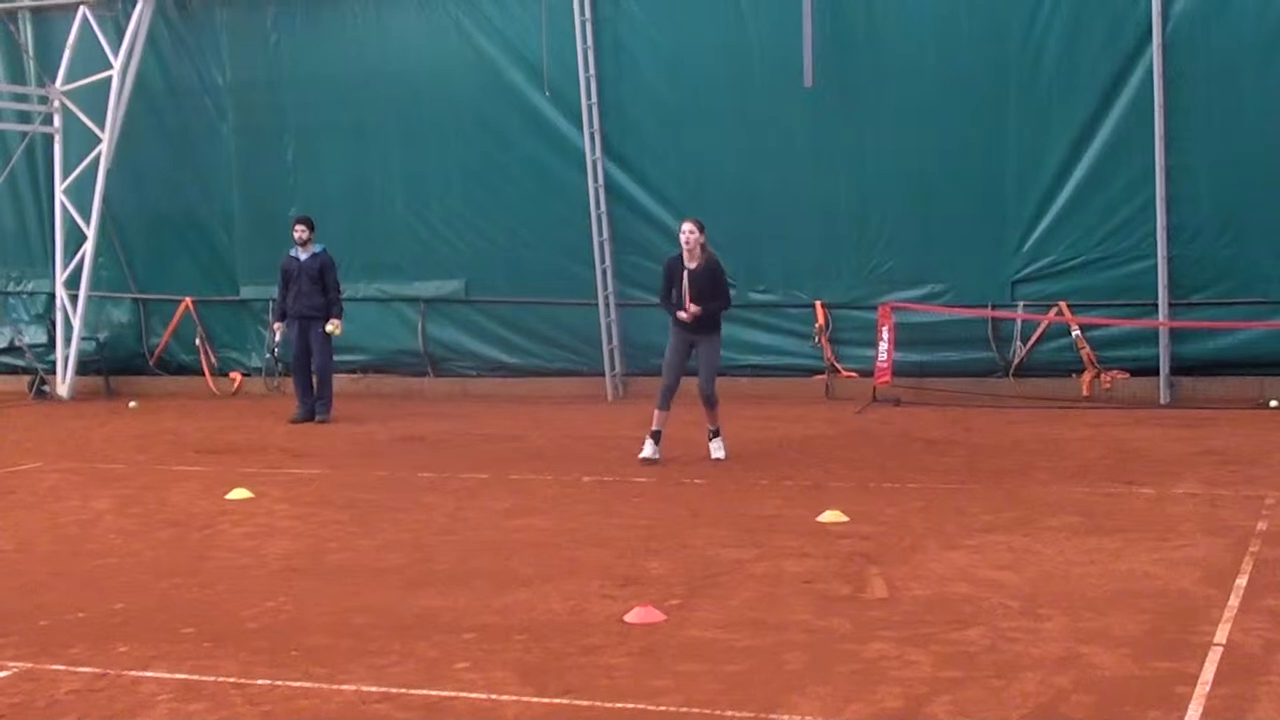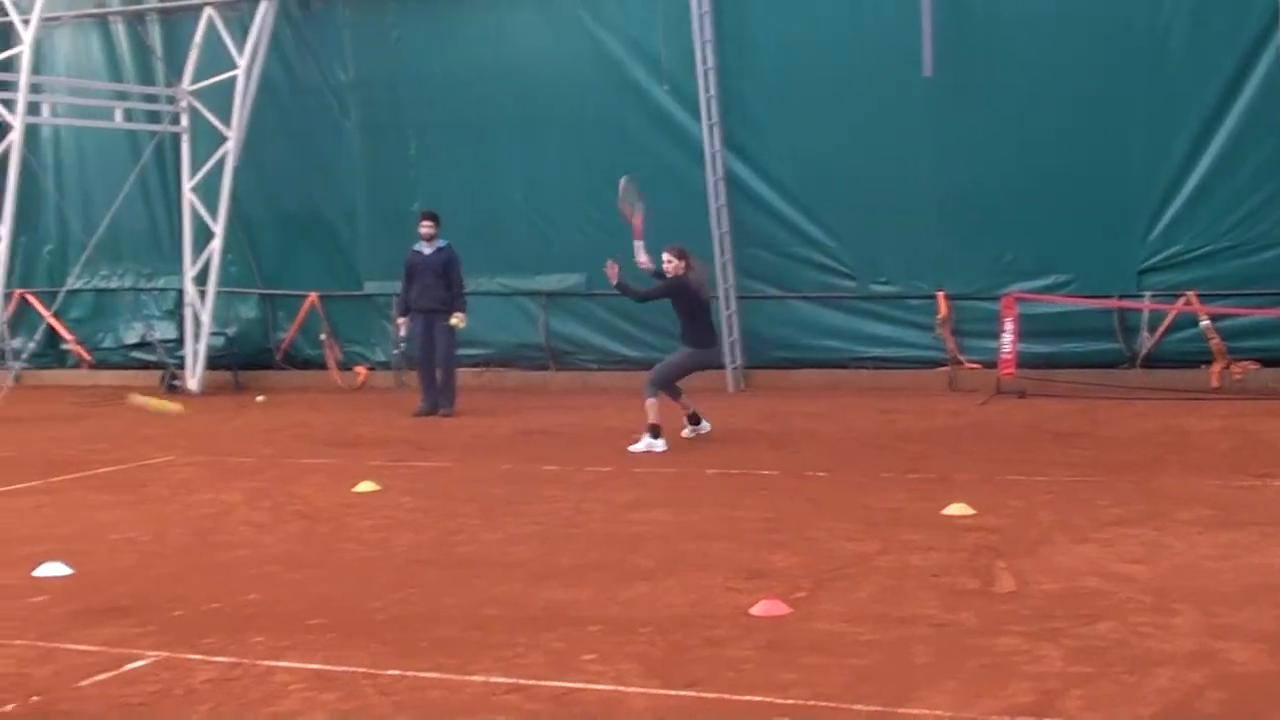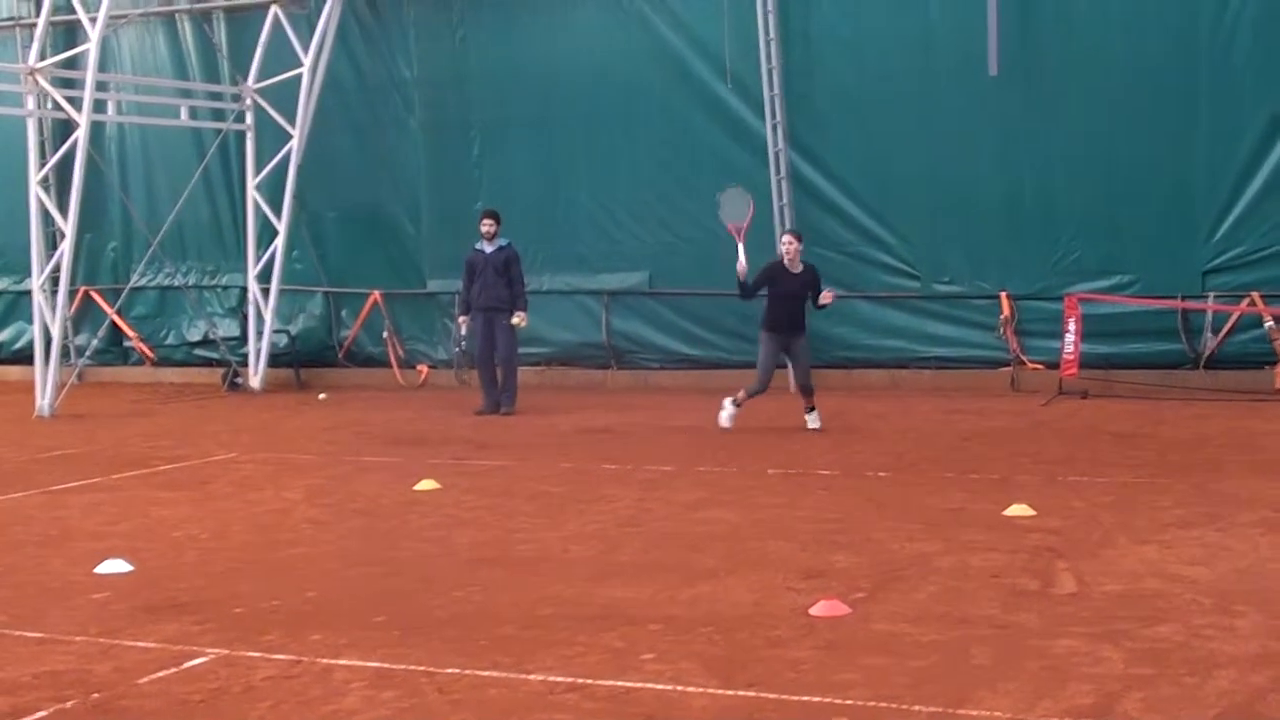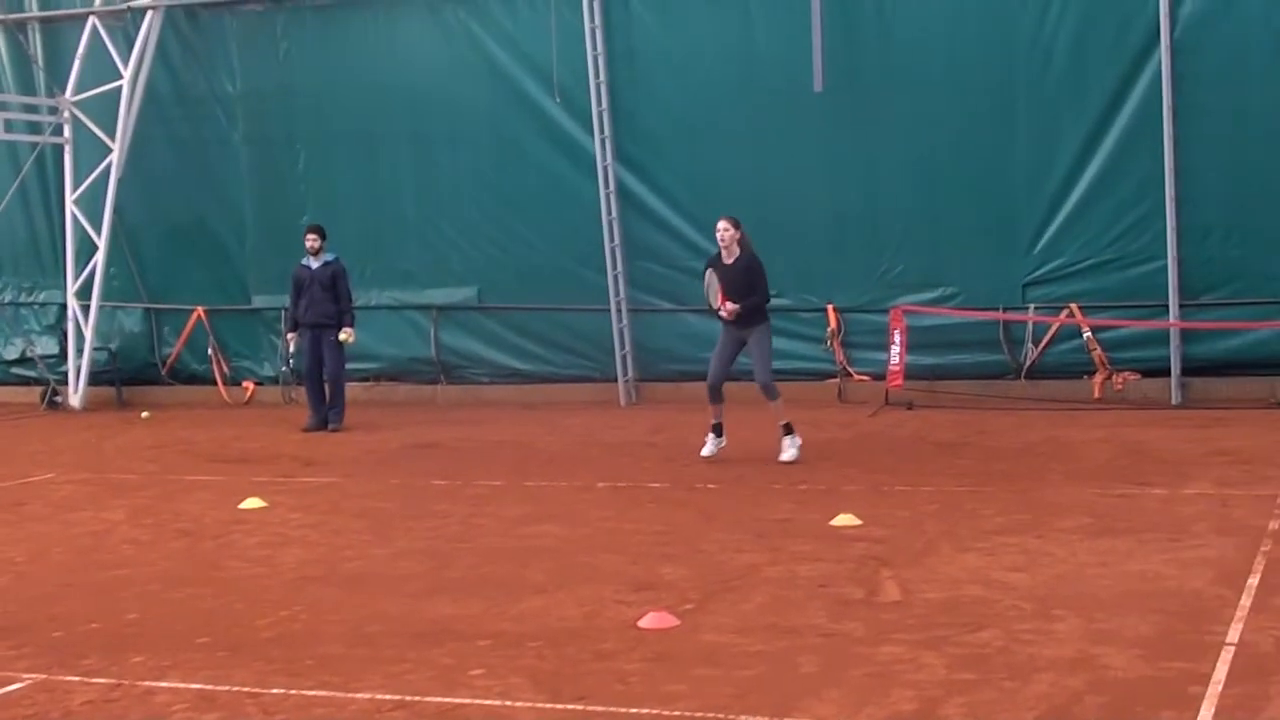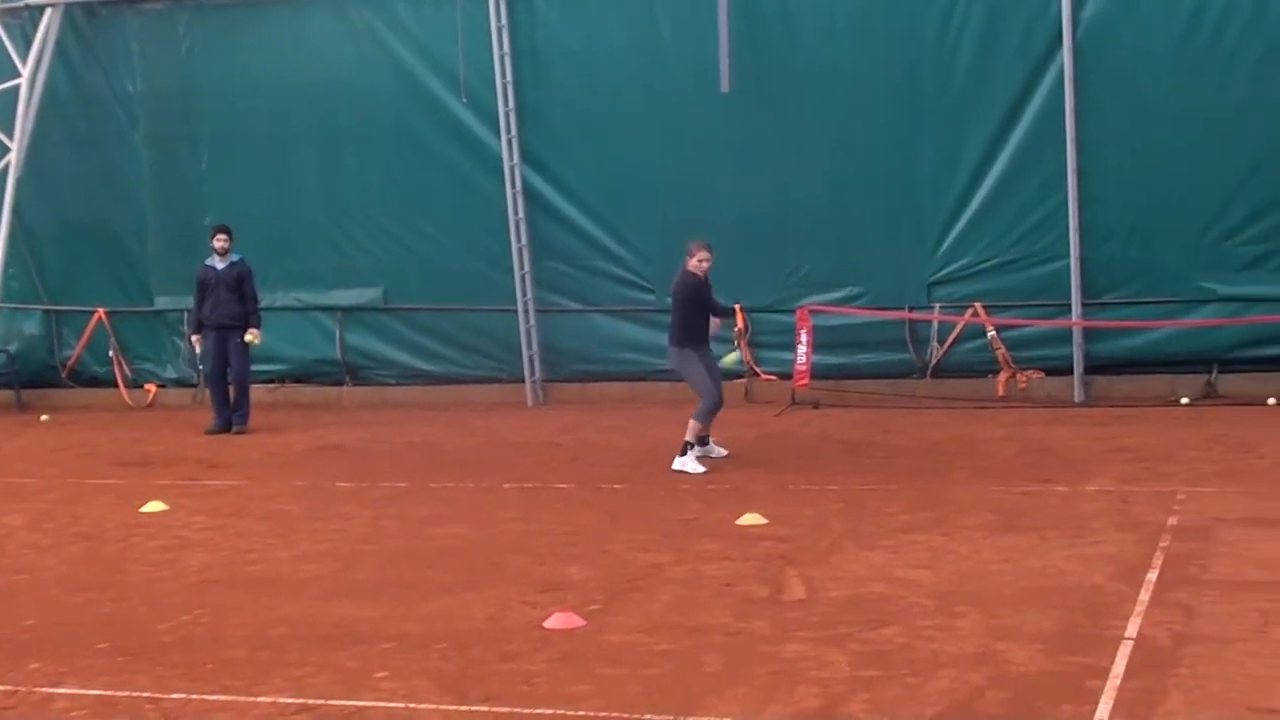
dt=1s
person 1, frame 1
left shoulder: (713, 266)
right shoulder: (671, 264)
left elbow: (725, 302)
right elbow: (664, 299)
left wrist: (701, 310)
right wrist: (677, 312)
left hip: (709, 335)
right hip: (680, 332)
left knee: (706, 389)
right knee: (668, 385)
left ankle: (715, 438)
right ankle: (652, 443)
person 1, frame 2
left shoulder: (678, 284)
right shoulder: (687, 280)
left elbow: (642, 297)
left wrist: (617, 282)
right wrist: (651, 269)
left hip: (698, 350)
right hip: (706, 350)
left knee: (652, 380)
right knee: (663, 381)
left ankle: (655, 438)
right ankle: (695, 421)
person 1, frame 3
left shoulder: (811, 273)
right shoulder: (772, 270)
left elbow: (816, 303)
right elbow: (747, 295)
left wrist: (823, 300)
right wrist: (741, 277)
left hip: (797, 335)
right hip: (771, 334)
left knee: (804, 384)
right knee: (761, 385)
left ankle: (810, 412)
right ankle: (733, 404)
person 1, frame 4
left shoulder: (750, 261)
right shoulder: (712, 264)
left elbow: (764, 297)
left wrist: (739, 307)
right wrist: (721, 311)
left hip: (757, 327)
right hip: (730, 329)
left knee: (764, 380)
right knee: (713, 380)
left ankle: (789, 435)
right ankle: (716, 435)
person 1, frame 5
left shoulder: (697, 278)
right shoulder: (690, 284)
right elbow: (718, 311)
left wrist: (714, 317)
right wrist: (732, 311)
left hip: (699, 347)
right hip: (683, 350)
left knee: (716, 396)
right knee: (710, 398)
left ankle: (703, 442)
right ankle: (684, 456)
person 2, frame 1
left shoulder: (323, 258)
right shoulder: (288, 261)
left elbow: (333, 290)
right elbow: (282, 292)
left wrist: (336, 315)
right wrist: (278, 318)
left hip: (319, 320)
right hip: (296, 320)
left knee: (322, 364)
right knee: (298, 364)
left ankle: (323, 409)
right ankle: (305, 408)
person 2, frame 2
left shoulder: (447, 253)
right shoulder: (413, 255)
left elbow: (456, 284)
right elbow: (406, 287)
left wrist: (459, 309)
right wrist: (402, 313)
left hip: (442, 313)
right hip: (419, 314)
left knee: (445, 358)
right knee: (423, 358)
left ankle: (446, 402)
right ankle: (429, 401)
person 2, frame 3
left shoulder: (508, 252)
right shoulder: (473, 255)
left elbow: (517, 283)
right elbow: (466, 286)
left wrist: (521, 308)
right wrist: (463, 312)
left hip: (503, 312)
right hip: (479, 313)
left knee: (506, 356)
right knee: (482, 357)
left ankle: (507, 401)
right ankle: (490, 400)
person 2, frame 4
left shoulder: (335, 267)
right shoulder: (299, 270)
left elbow: (345, 298)
right elbow: (294, 302)
left wrist: (348, 324)
right wrist: (291, 328)
left hip: (331, 328)
right hip: (308, 329)
left knee: (334, 372)
right knee: (310, 373)
left ankle: (335, 417)
right ankle: (318, 417)
person 2, frame 5
left shoulder: (241, 267)
right shoulder: (204, 271)
left elbow: (251, 299)
right elbow: (198, 303)
left wrist: (254, 325)
right wrist: (195, 330)
left hip: (237, 329)
right hip: (212, 330)
left knee: (239, 375)
right knee: (214, 375)
left ankle: (240, 419)
right ankle: (222, 420)
